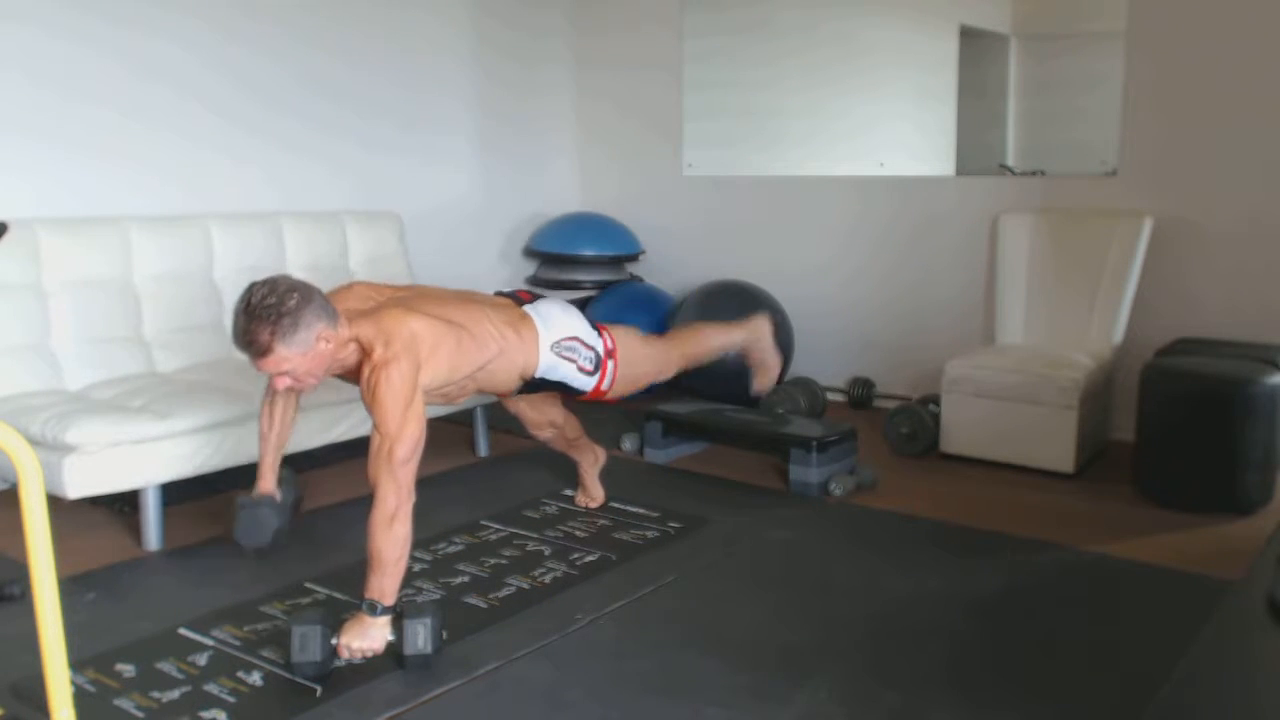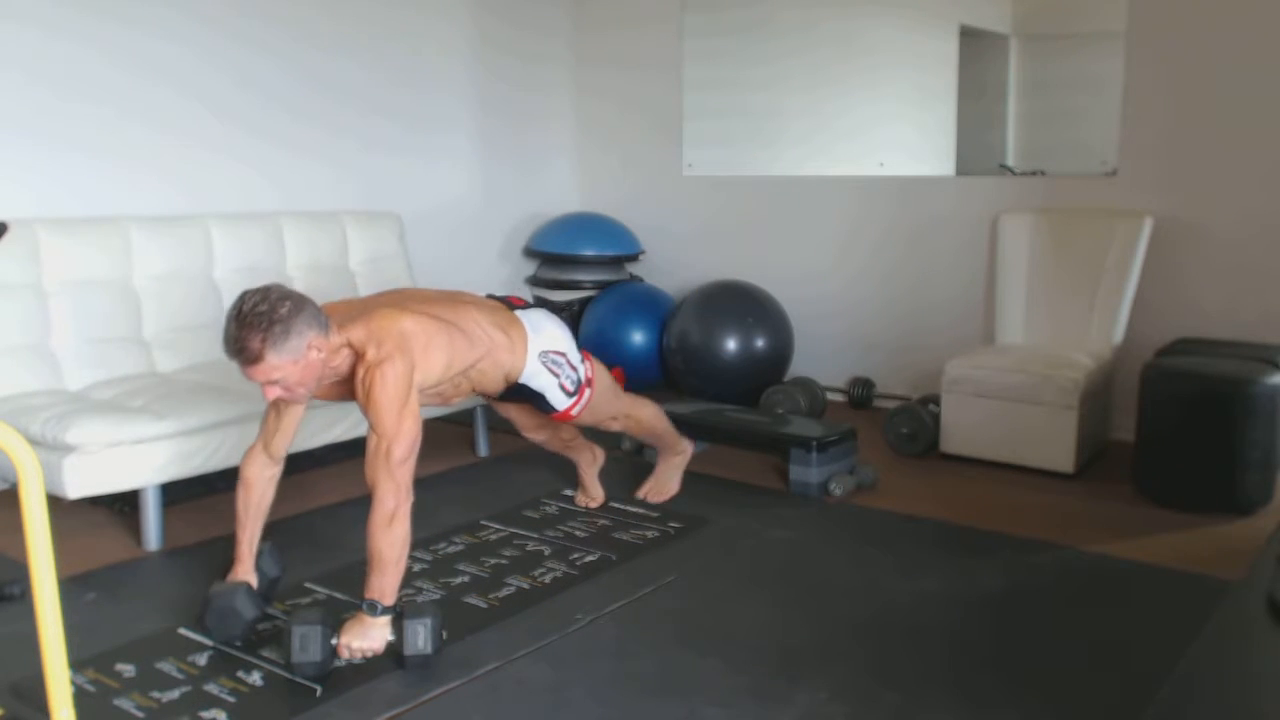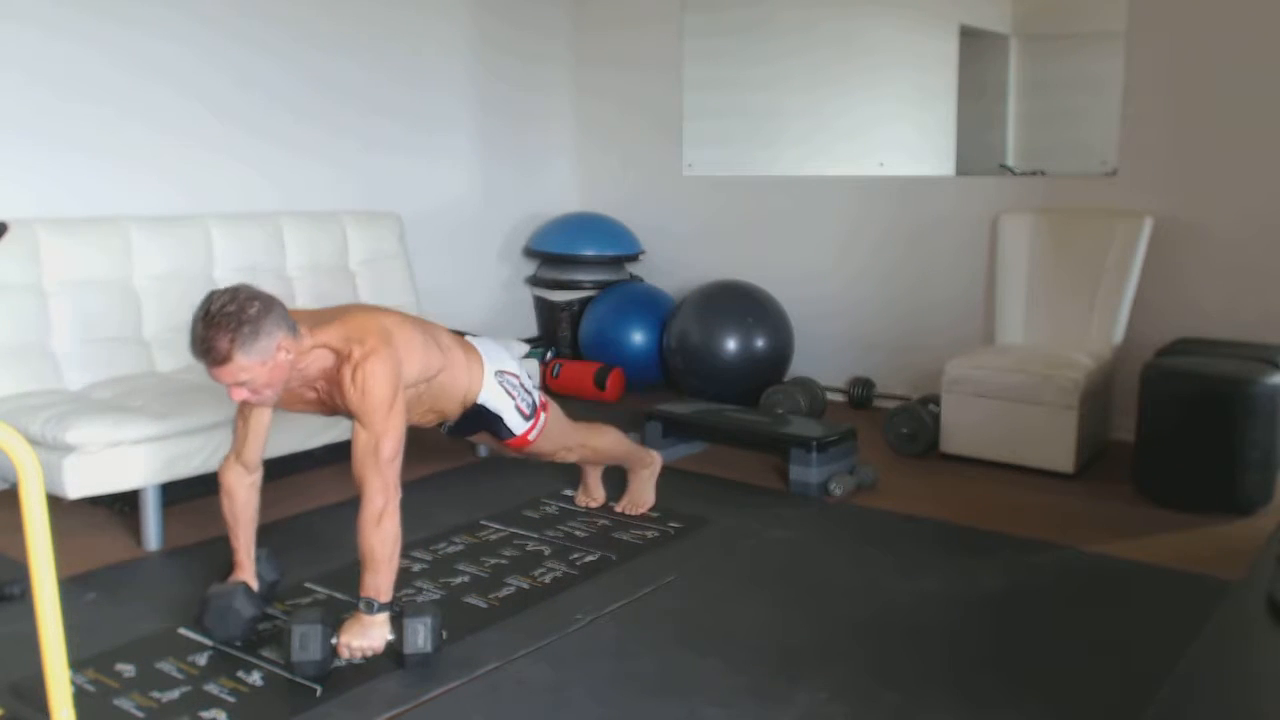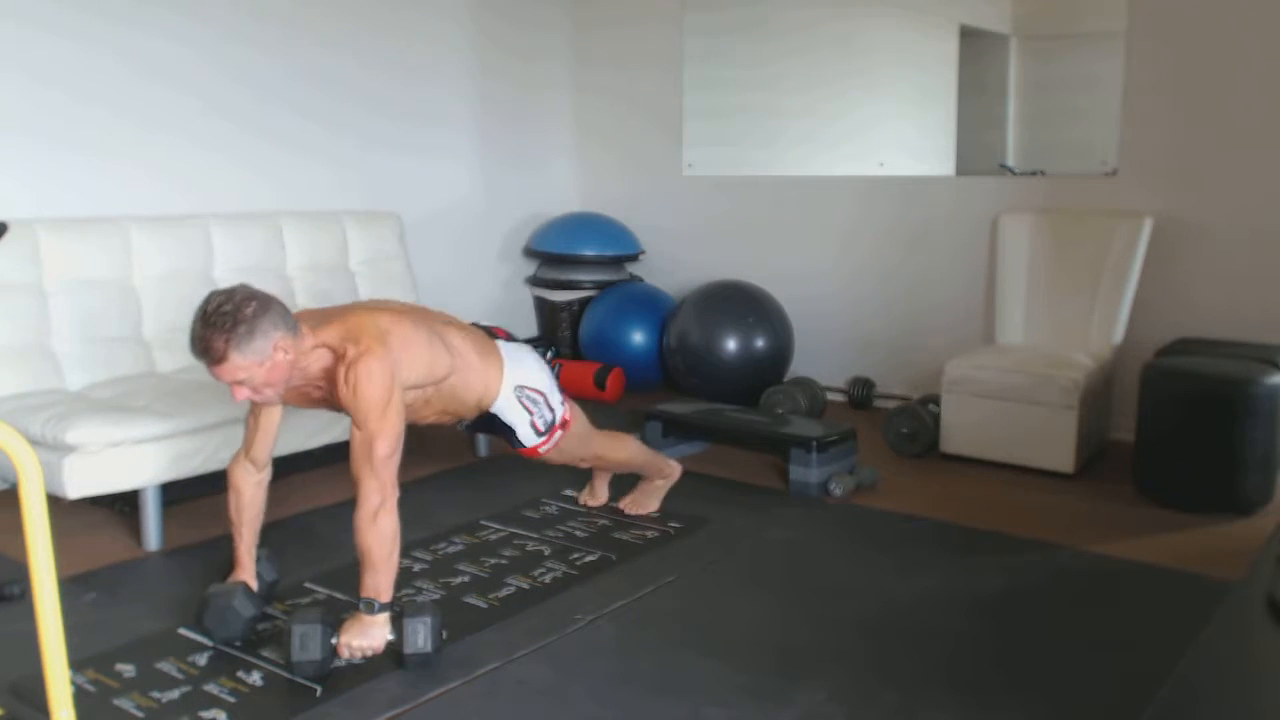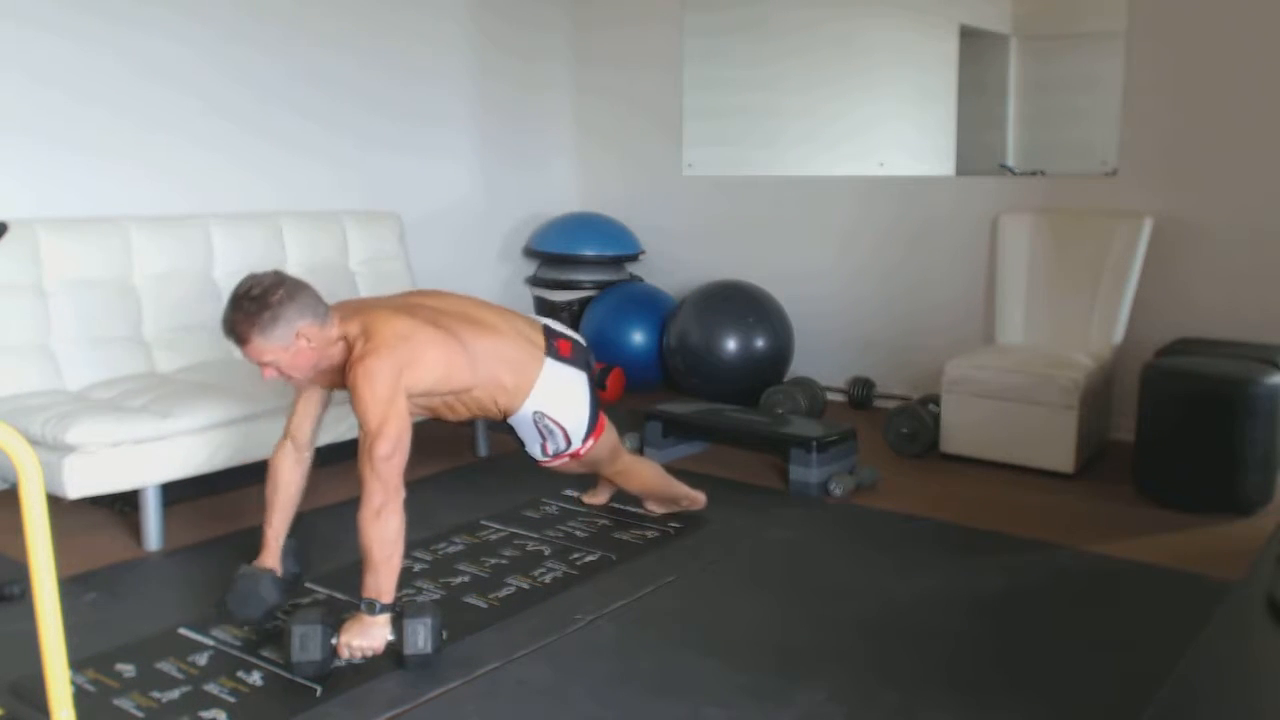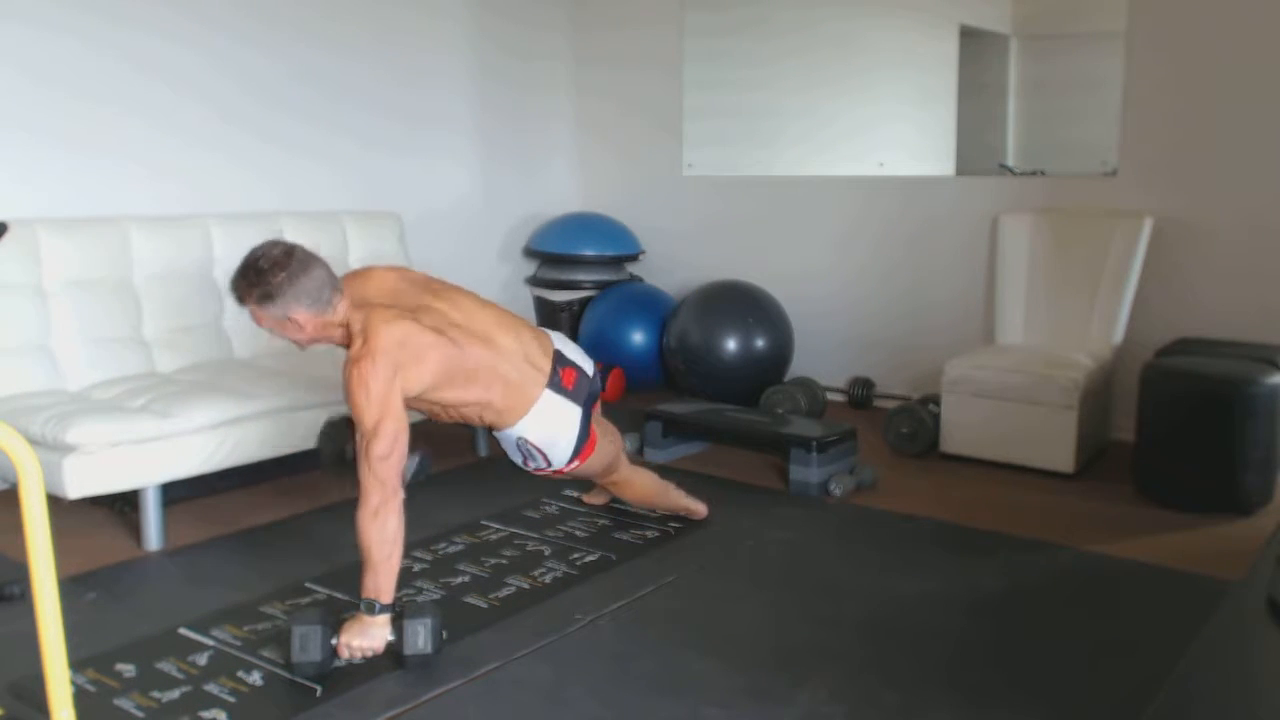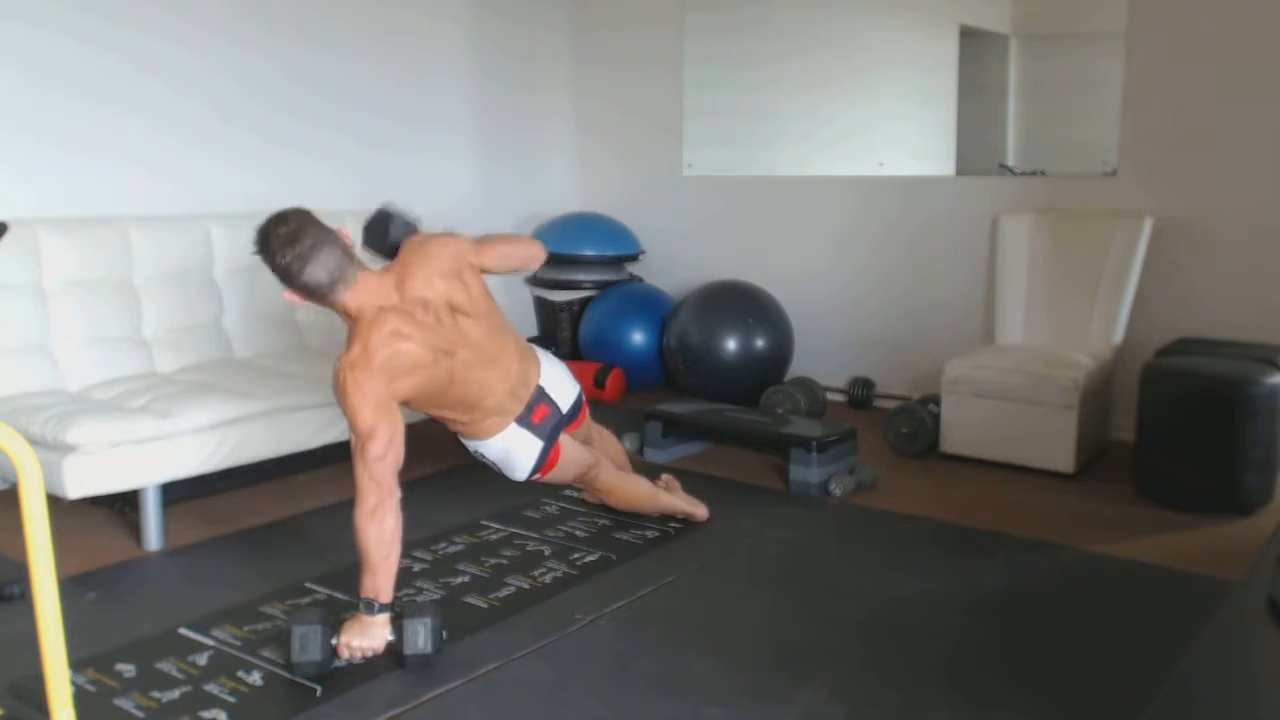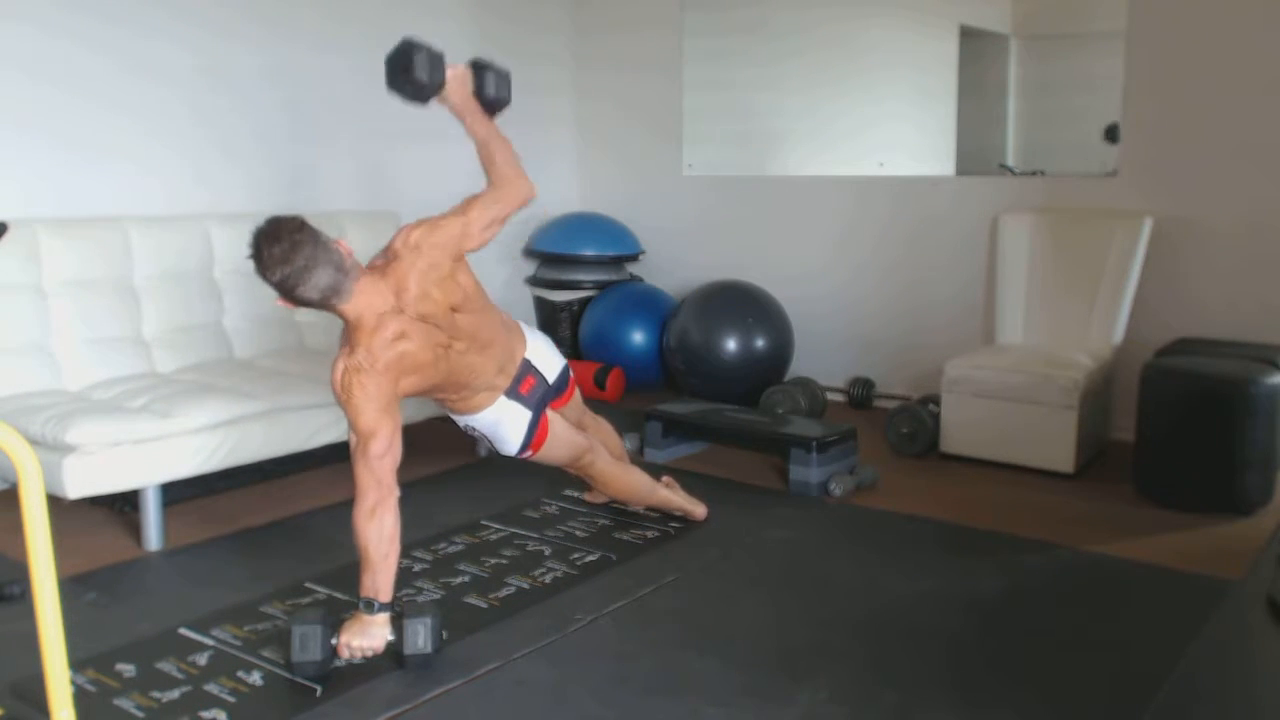
dt=0.3s
person 1, frame 1
left shoulder: (387, 361)
right shoulder: (327, 316)
left elbow: (393, 498)
right elbow: (280, 392)
left wrist: (376, 615)
right wrist: (267, 476)
left hip: (546, 338)
right hip: (505, 319)
left knee: (664, 357)
right knee: (545, 426)
left ankle: (749, 335)
right ankle: (588, 459)
person 1, frame 2
left shoulder: (382, 363)
right shoulder: (305, 342)
left elbow: (393, 498)
right elbow: (264, 456)
left wrist: (376, 614)
right wrist: (243, 563)
left hip: (531, 345)
right hip: (487, 324)
left knee: (614, 412)
right knee: (534, 427)
left ankle: (673, 448)
right ankle: (585, 457)
person 1, frame 3
left shoulder: (365, 361)
right shoulder: (267, 358)
left elbow: (381, 497)
right elbow: (240, 470)
left wrist: (373, 614)
right wrist: (244, 569)
left hip: (483, 376)
right hip: (443, 398)
left knee: (568, 443)
left ankle: (643, 462)
right ankle: (591, 469)
person 1, frame 4
left shoulder: (363, 362)
right shoulder: (276, 355)
left elbow: (377, 498)
right elbow: (250, 467)
left wrist: (373, 614)
right wrist: (244, 568)
left hip: (507, 379)
right hip: (459, 380)
left knee: (586, 448)
left ankle: (661, 470)
right ankle: (599, 476)
person 1, frame 5
left shoulder: (372, 363)
right shoulder: (330, 332)
left elbow: (383, 498)
right elbow: (292, 446)
left wrist: (375, 614)
right wrist: (269, 553)
left hip: (551, 389)
left knee: (610, 460)
left ankle: (683, 498)
right ankle: (608, 478)
person 1, frame 6
left shoulder: (372, 362)
right shoulder: (364, 283)
left elbow: (382, 496)
left wrist: (374, 614)
right wrist: (373, 439)
left hip: (545, 421)
right hip: (562, 357)
left knee: (609, 470)
right knee: (596, 435)
left ankle: (685, 505)
right ankle: (612, 475)
person 1, frame 7
left shoulder: (361, 373)
right shoulder: (428, 252)
left elbow: (378, 494)
right elbow: (533, 250)
left wrist: (373, 615)
left hip: (507, 439)
right hip: (545, 378)
left knee: (592, 473)
right knee: (589, 435)
left ankle: (685, 508)
right ankle: (631, 484)
person 1, frame 8
left shoulder: (362, 372)
right shoulder: (421, 250)
left elbow: (378, 498)
right elbow: (516, 188)
left wrist: (374, 614)
right wrist: (464, 102)
left hip: (500, 410)
right hip: (531, 353)
left knee: (588, 460)
right knee: (589, 426)
left ankle: (684, 506)
right ankle: (643, 489)
